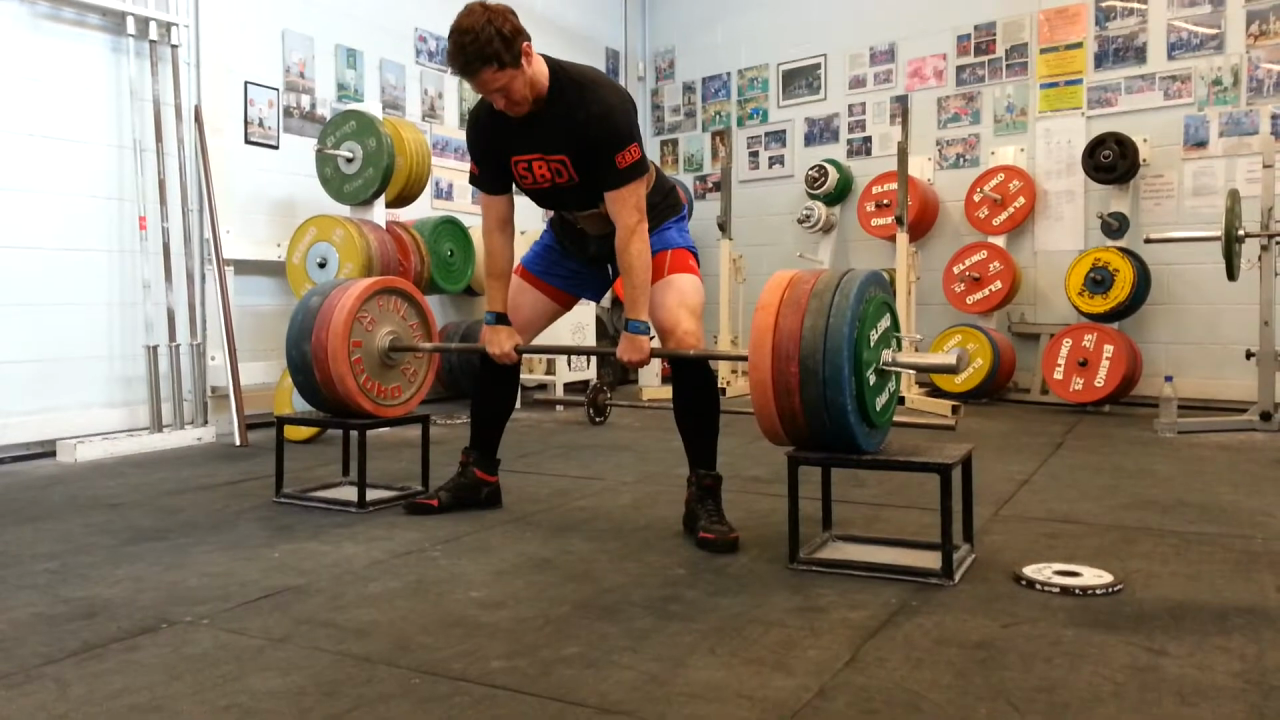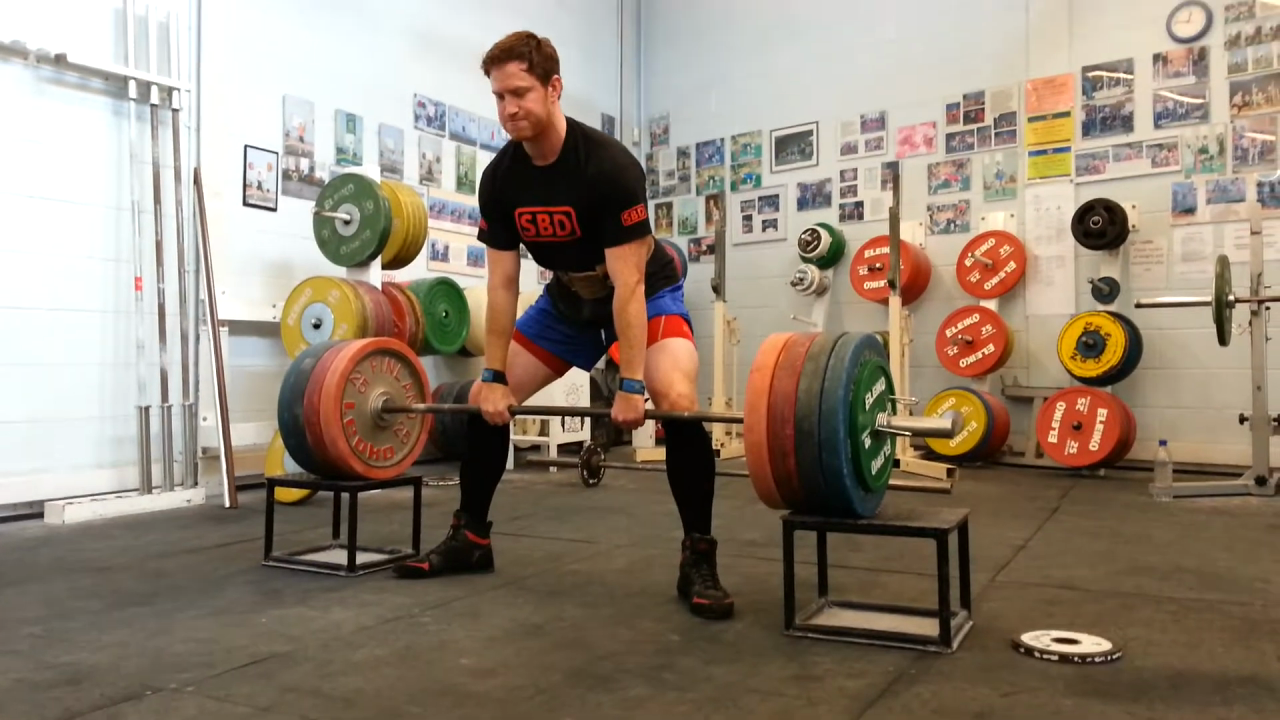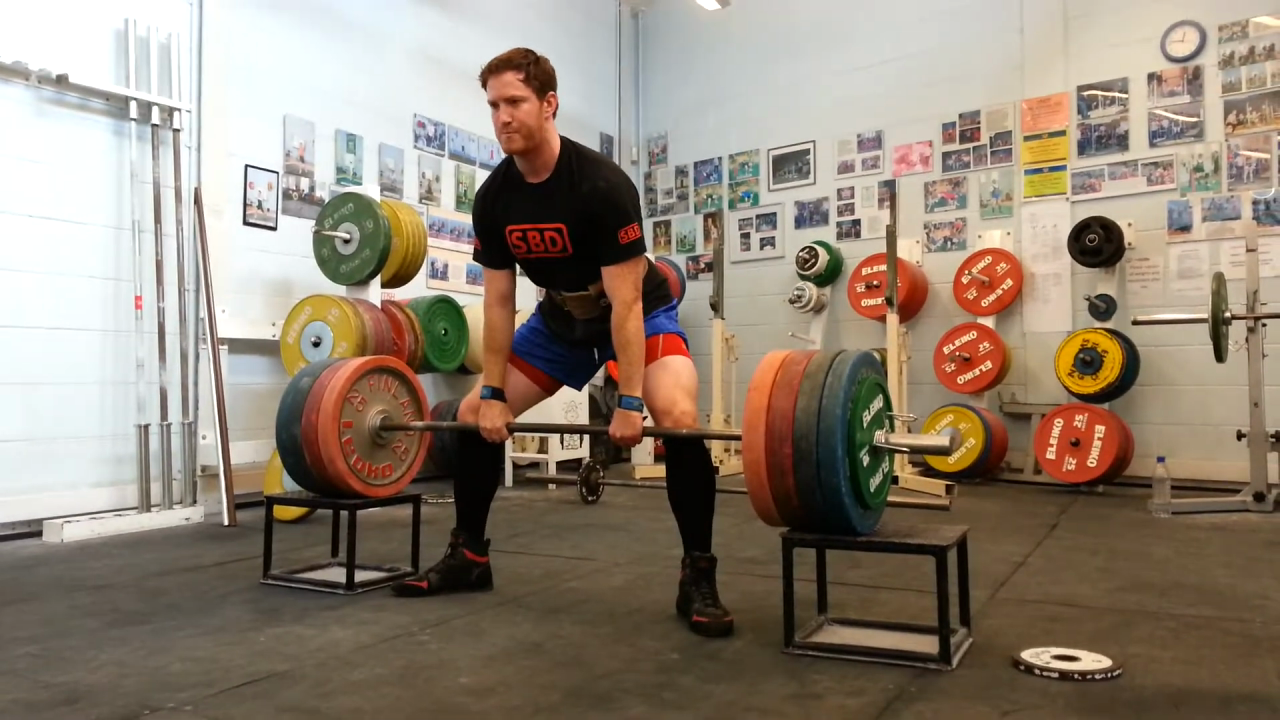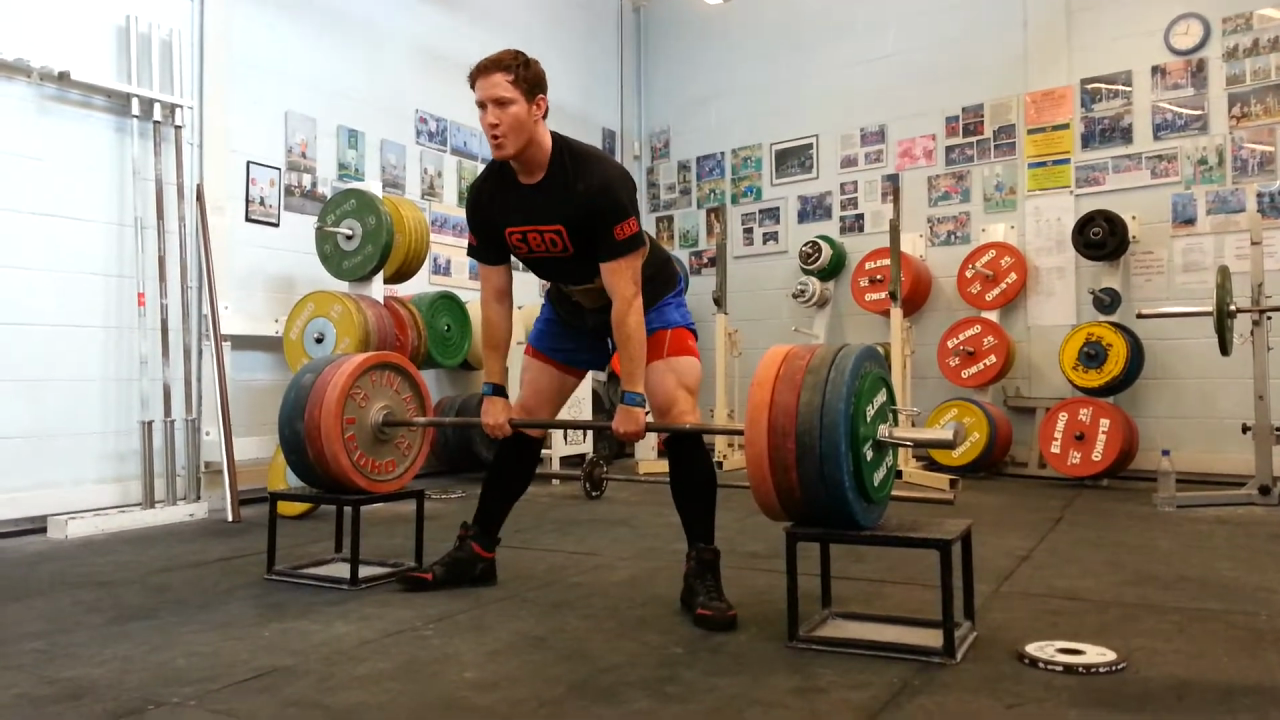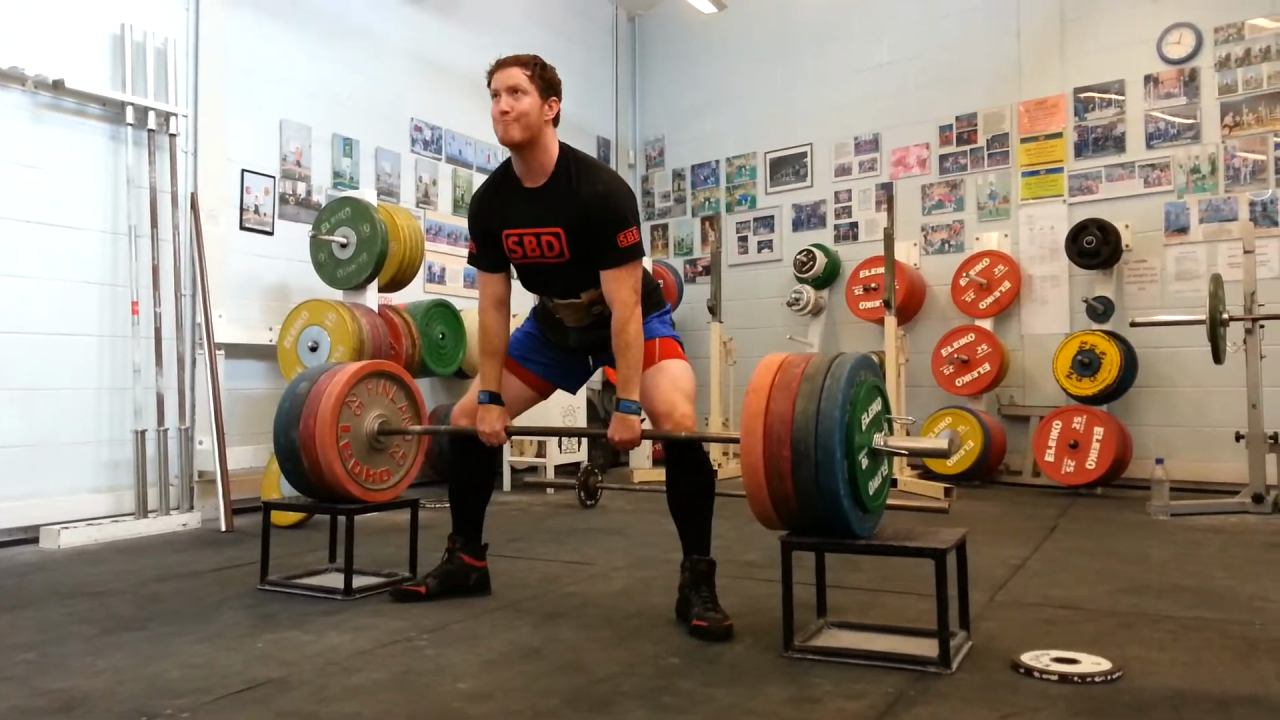
dt=1s
person 1, frame 1
left shoulder: (599, 102)
right shoulder: (486, 124)
left elbow: (630, 223)
right elbow: (497, 224)
left wrist: (636, 325)
right wrist: (497, 317)
left hip: (650, 224)
right hip: (571, 231)
left knee: (683, 337)
right knee: (497, 339)
left ankle: (704, 494)
right ankle: (479, 474)
person 1, frame 2
left shoulder: (609, 166)
right shoulder: (500, 177)
left elbow: (628, 283)
right elbow: (502, 282)
left wrist: (630, 386)
right wrist: (493, 376)
left hip: (646, 295)
right hip: (567, 299)
left knee: (676, 400)
right knee: (485, 400)
left ankle: (698, 560)
right ankle: (471, 537)
person 1, frame 3
left shoulder: (602, 185)
right shoulder: (493, 197)
left elbow: (626, 302)
right elbow: (498, 301)
left wrist: (629, 403)
right wrist: (492, 394)
left hip: (640, 314)
right hip: (560, 318)
left knee: (677, 417)
right knee: (474, 415)
left ankle: (698, 578)
right ankle: (469, 555)
person 1, frame 4
left shoulder: (597, 179)
right shoulder: (486, 195)
left elbow: (626, 296)
right elbow: (496, 297)
left wrist: (630, 399)
right wrist: (493, 391)
left hip: (649, 299)
right hip: (570, 303)
left knee: (678, 417)
right knee: (521, 421)
left ankle: (702, 571)
right ankle: (477, 549)
person 1, frame 5
left shoulder: (600, 190)
right shoulder: (490, 201)
left elbow: (625, 306)
right elbow: (493, 304)
left wrist: (626, 406)
right wrist: (490, 397)
left hip: (634, 321)
right hip: (553, 324)
left knee: (677, 421)
right knee: (467, 419)
left ankle: (697, 583)
right ankle: (466, 561)
